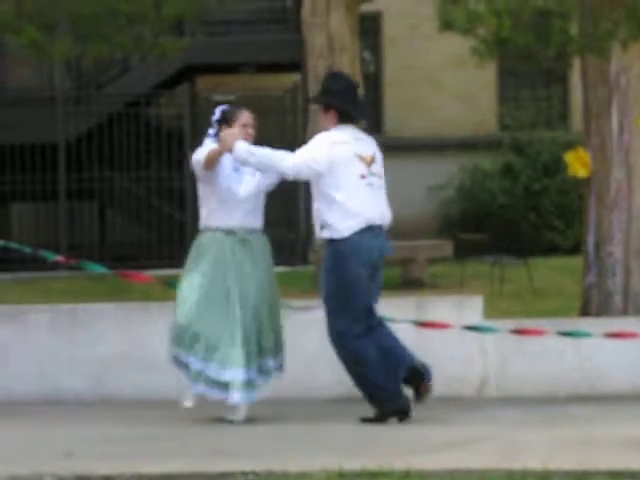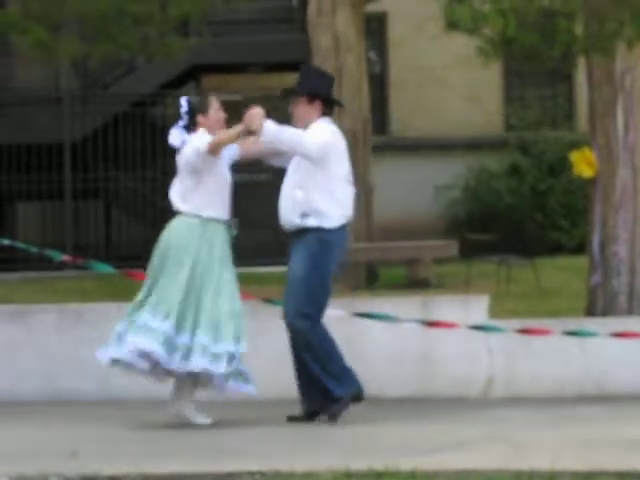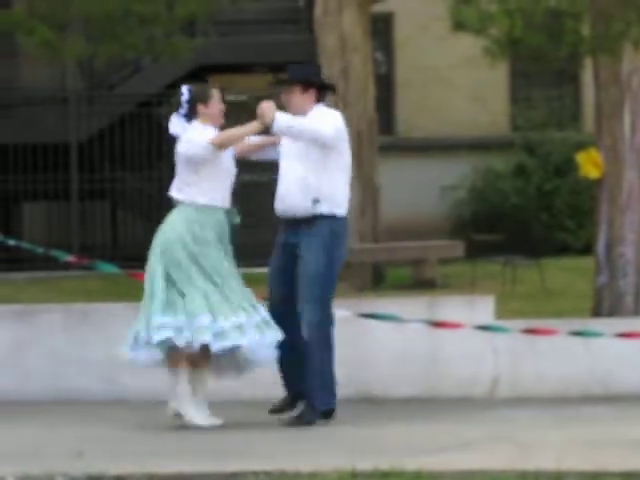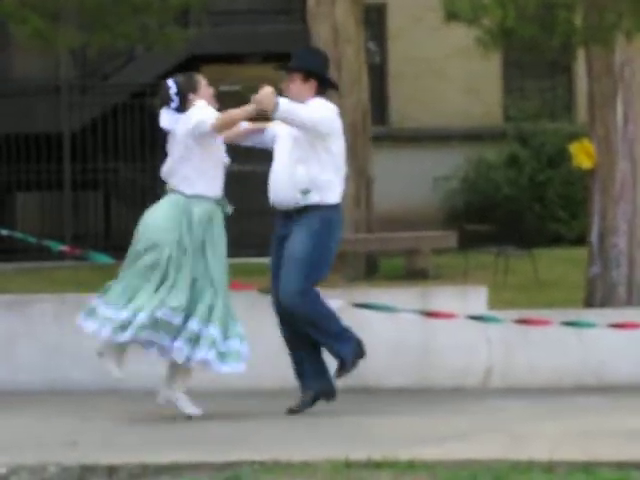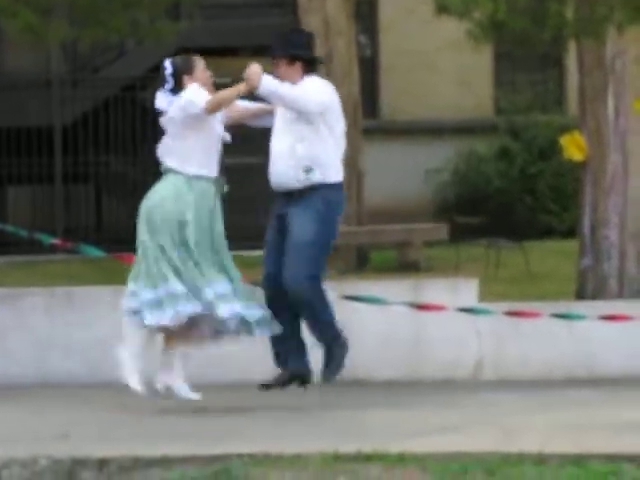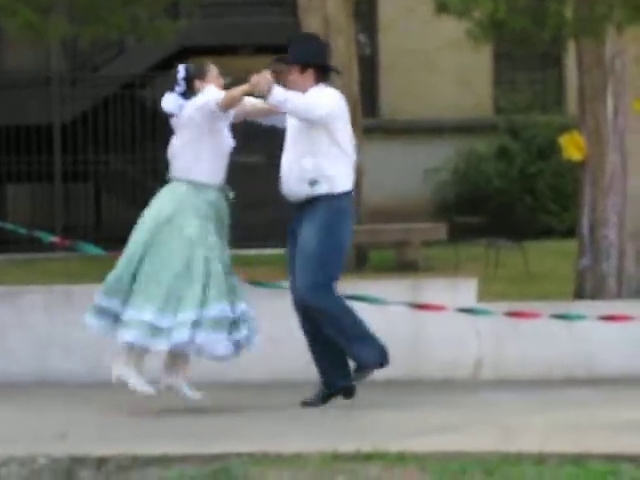
dt=0.5s
person 1, frame 1
left shoulder: (328, 144)
right shoulder: (365, 144)
left elbow: (290, 167)
left wrist: (239, 148)
left hip: (346, 248)
right hip: (371, 242)
left knee: (346, 331)
right knee: (363, 320)
left ankle: (391, 401)
right ankle: (409, 370)
person 1, frame 2
left shoulder: (325, 134)
right shoulder: (317, 138)
left elbow: (304, 146)
right elbow: (287, 155)
left wrist: (264, 127)
right wrist: (254, 145)
left hip: (318, 241)
right hip: (308, 241)
left knee: (301, 319)
right knee: (298, 321)
left ankle: (344, 387)
right ankle: (319, 400)
person 1, frame 3
left shoulder: (329, 119)
right shoulder: (295, 132)
left elbow: (322, 137)
right elbow: (272, 147)
left wrist: (277, 120)
left hip: (323, 231)
right hip: (291, 231)
left knee: (311, 313)
right knee: (280, 308)
left ankle: (322, 399)
right ankle: (299, 388)
person 1, frame 4
left shoulder: (323, 112)
right shoulder: (292, 124)
left elbow: (311, 122)
right elbow: (268, 135)
left wrist: (276, 105)
right wrist: (236, 132)
left hip: (317, 222)
right hip: (290, 221)
left knee: (294, 295)
right knee: (285, 305)
left ankle: (345, 344)
right ankle: (316, 382)
person 1, frame 5
left shoulder: (318, 89)
right shoulder: (295, 97)
left elbow: (302, 105)
right elbow: (279, 113)
left wrist: (263, 83)
left hip: (319, 199)
right hip: (289, 201)
left knee: (299, 280)
right knee: (274, 281)
left ankle: (332, 341)
right ankle: (294, 364)
person 1, frame 6
left shoulder: (328, 99)
right shoulder: (307, 102)
left elbow: (307, 110)
right elbow: (291, 116)
left wrist: (272, 92)
left hip: (328, 210)
right hip: (306, 212)
left knee: (311, 291)
right knee: (305, 299)
left ankle: (368, 351)
right ankle: (337, 379)
person 2, frame 1
right shoulder: (205, 157)
right elbow: (207, 160)
left hip: (251, 251)
right hip: (215, 250)
left knee: (247, 324)
right knee: (199, 321)
left ankle: (240, 396)
right ankle: (199, 382)
person 2, frame 2
left shoulder: (212, 146)
right shoulder: (197, 145)
left elbow: (246, 149)
right elbow: (215, 143)
right wrist: (244, 128)
left hip: (207, 243)
right hip: (192, 239)
left knee: (202, 317)
right knee: (200, 314)
left ankle: (183, 400)
person 2, frame 3
left shoulder: (208, 138)
right shoulder: (195, 135)
left elbow: (241, 148)
right elbow: (221, 141)
left wrist: (278, 139)
right wrist: (260, 124)
left hip: (208, 233)
right hip: (189, 231)
left knee: (206, 312)
right knee: (200, 312)
left ankle: (182, 397)
right ankle: (186, 398)
person 2, frame 4
left shoulder: (189, 128)
right shoulder: (195, 117)
left elbow: (228, 135)
right elbow: (222, 122)
right wrist: (257, 107)
left hip: (198, 221)
right hip: (182, 217)
left knee: (196, 302)
right knee: (157, 291)
left ankle: (175, 388)
right ankle: (116, 340)
person 2, frame 5
left shoulder: (202, 105)
right shoulder: (188, 99)
left elbow: (240, 113)
right elbow: (218, 102)
right wrist: (246, 84)
left hip: (196, 202)
right hip: (180, 201)
left knee: (193, 287)
right knee: (170, 280)
left ankle: (169, 371)
right ankle: (131, 350)
person 2, frame 6
left shoulder: (210, 112)
right shoulder: (202, 104)
left elbow: (247, 109)
right elbow: (231, 98)
left hip: (200, 209)
right hip: (184, 207)
left knee: (196, 288)
right knee: (167, 283)
left ankle: (175, 371)
right ankle: (128, 363)
